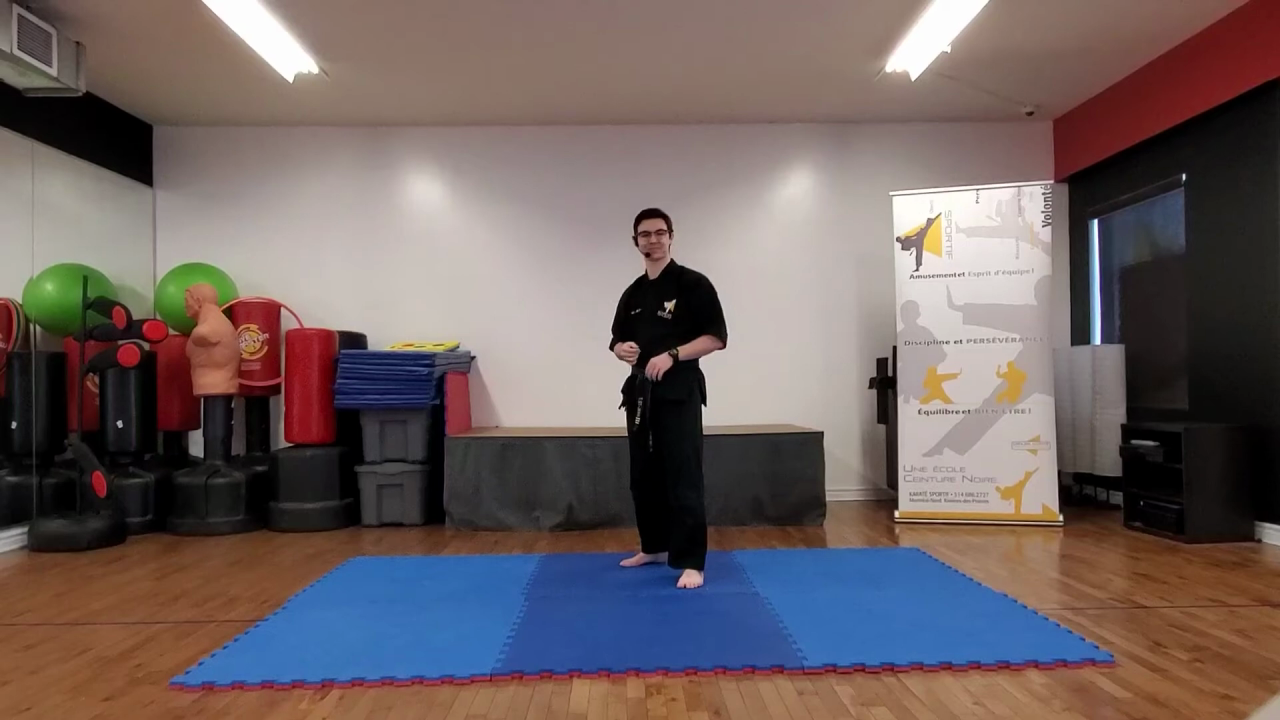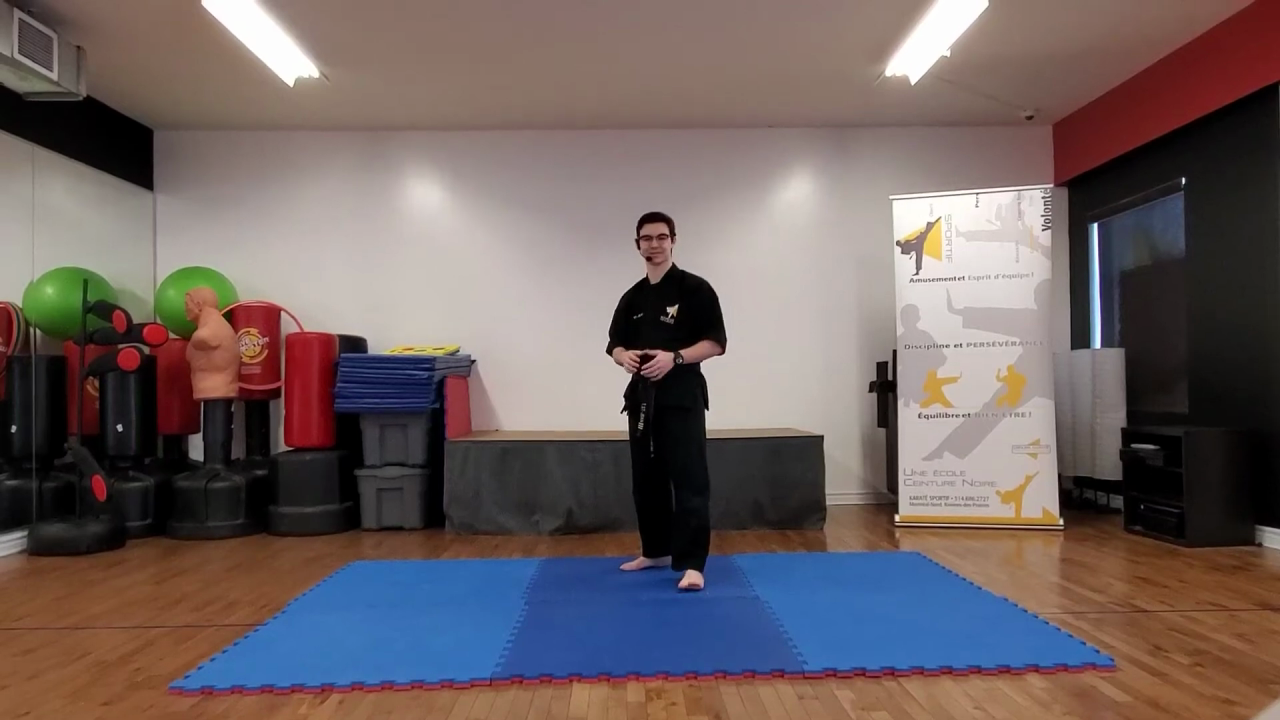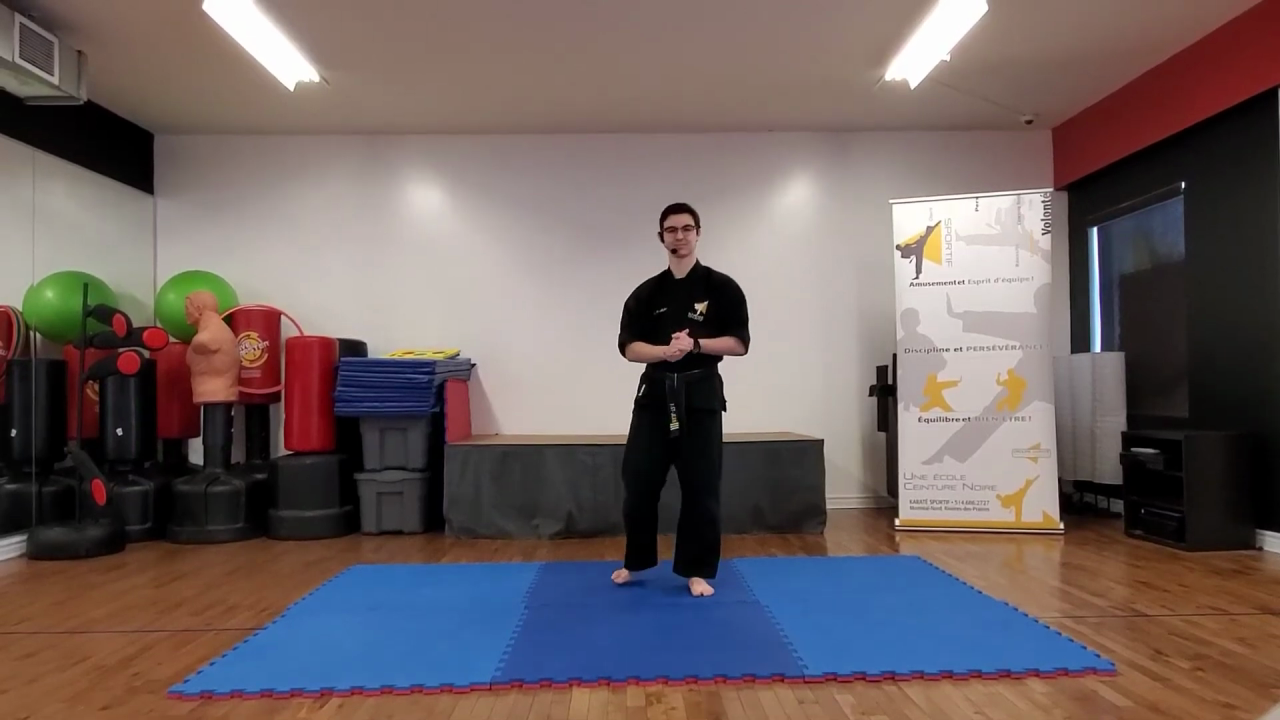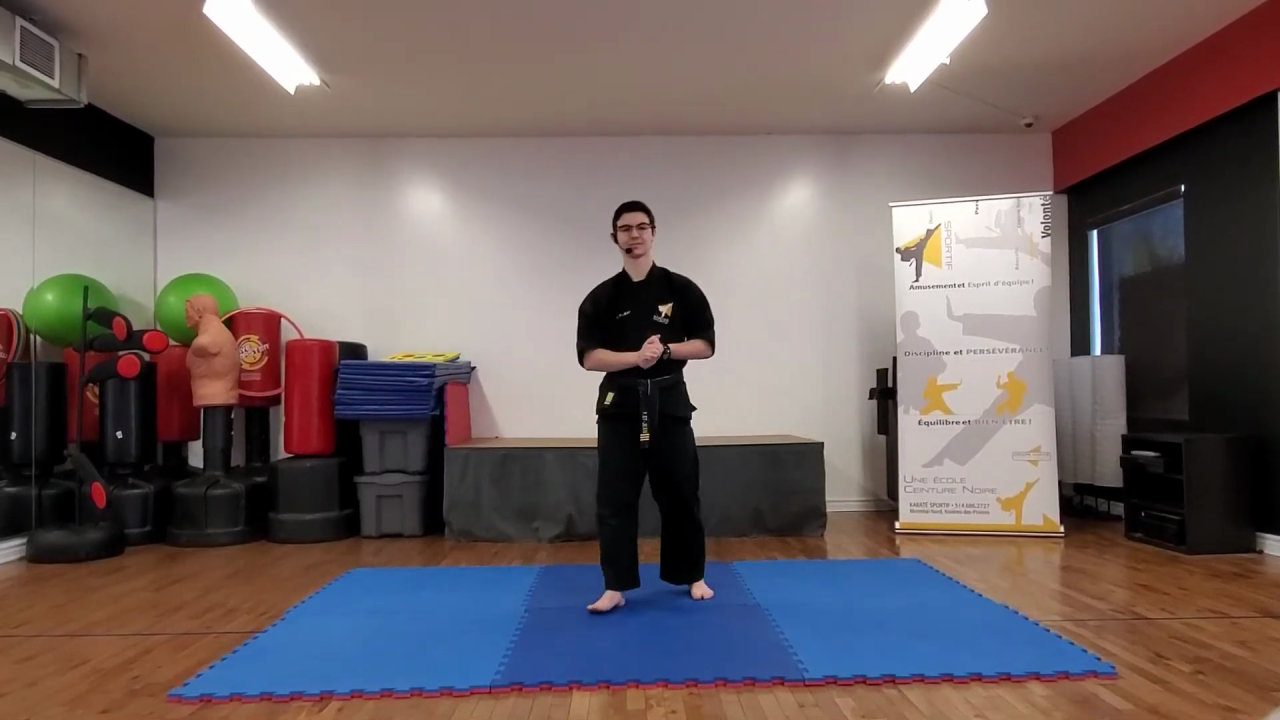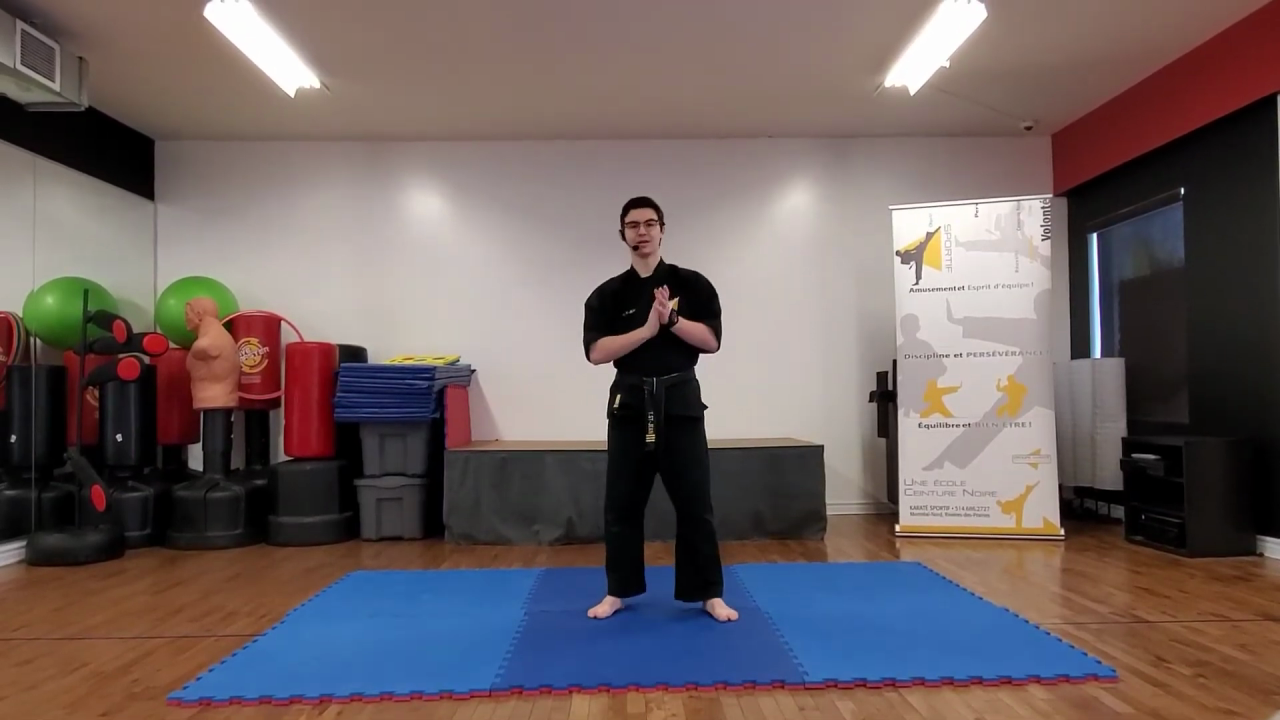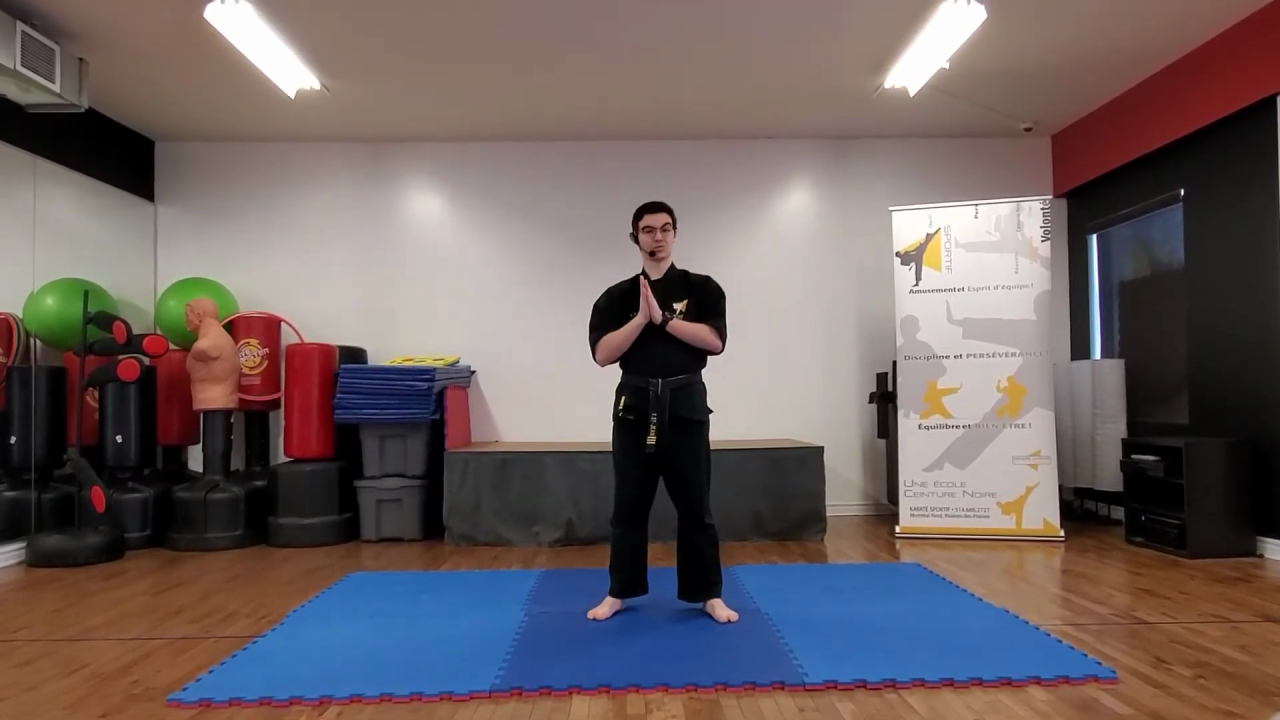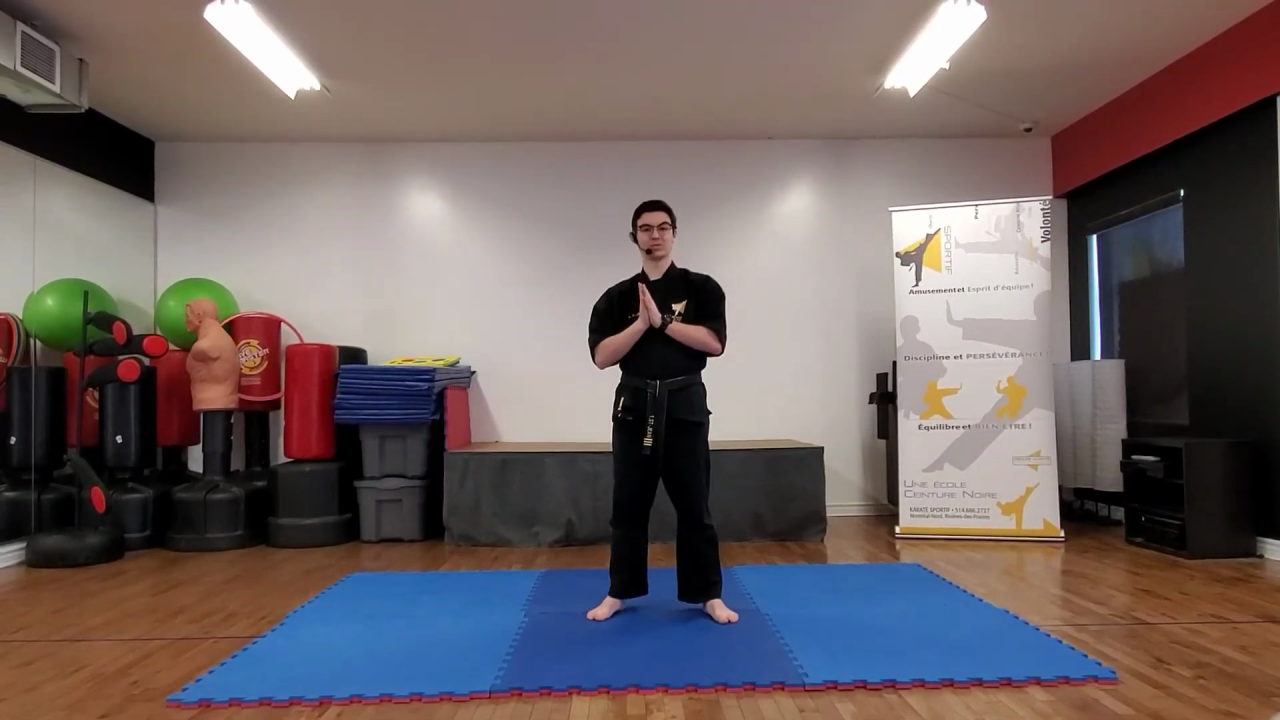
dt=0.7s
person 1, frame 1
left shoulder: (692, 284)
right shoulder: (633, 294)
left elbow: (716, 338)
right elbow: (619, 340)
left wrist: (672, 354)
right wrist: (624, 349)
left hip: (679, 390)
right hip: (641, 391)
left knee: (684, 476)
right knee: (644, 475)
left ankle: (691, 562)
right ankle: (654, 546)
person 1, frame 2
left shoulder: (694, 289)
right shoulder: (632, 298)
left elbow: (716, 343)
right elbow: (616, 345)
left wrist: (675, 358)
right wrist: (627, 357)
left hip: (682, 393)
right hip: (643, 395)
left knee: (689, 477)
right knee: (647, 479)
left ankle: (692, 564)
right ankle: (656, 550)
person 1, frame 3
left shoulder: (721, 287)
right shoulder: (647, 293)
left elbow: (739, 344)
right elbow: (630, 347)
left wrist: (694, 345)
right wrist: (666, 350)
left hip: (701, 393)
right hip: (655, 392)
left knee: (701, 487)
right knee: (639, 479)
left ankle: (697, 570)
right ankle: (635, 560)
person 1, frame 4
left shoulder: (681, 289)
right shoulder: (601, 298)
left elbow: (705, 345)
right elbow: (589, 357)
left wrist: (665, 350)
right wrist: (637, 356)
left hip: (669, 400)
right hip: (620, 404)
left knee: (680, 494)
right knee: (616, 498)
left ankle: (690, 575)
right ankle: (616, 586)
person 1, frame 5
left shoulder: (691, 284)
right shoulder: (608, 294)
left elbow: (711, 340)
right elbow: (597, 352)
left wrist: (671, 319)
right wrist: (648, 328)
left hip: (680, 400)
right hip: (629, 403)
left knee: (694, 501)
right knee: (622, 503)
left ankle: (709, 593)
right ankle: (618, 591)
person 1, frame 6
left shoulder: (701, 288)
right shoulder: (617, 296)
left elbow: (714, 341)
right elbow: (603, 354)
left wrist: (662, 317)
right wrist: (641, 318)
left hip: (685, 402)
right hip: (635, 403)
left knee: (694, 504)
right knee: (629, 504)
left ankle: (708, 593)
right ankle: (620, 592)
person 1, frame 7
left shoulder: (700, 288)
right shoulder: (617, 297)
left elbow: (714, 343)
right elbow: (602, 356)
left wrist: (663, 320)
right wrist: (641, 322)
left hip: (685, 403)
right hip: (634, 405)
left knee: (693, 505)
right knee: (628, 505)
left ankle: (708, 594)
right ankle: (620, 592)
